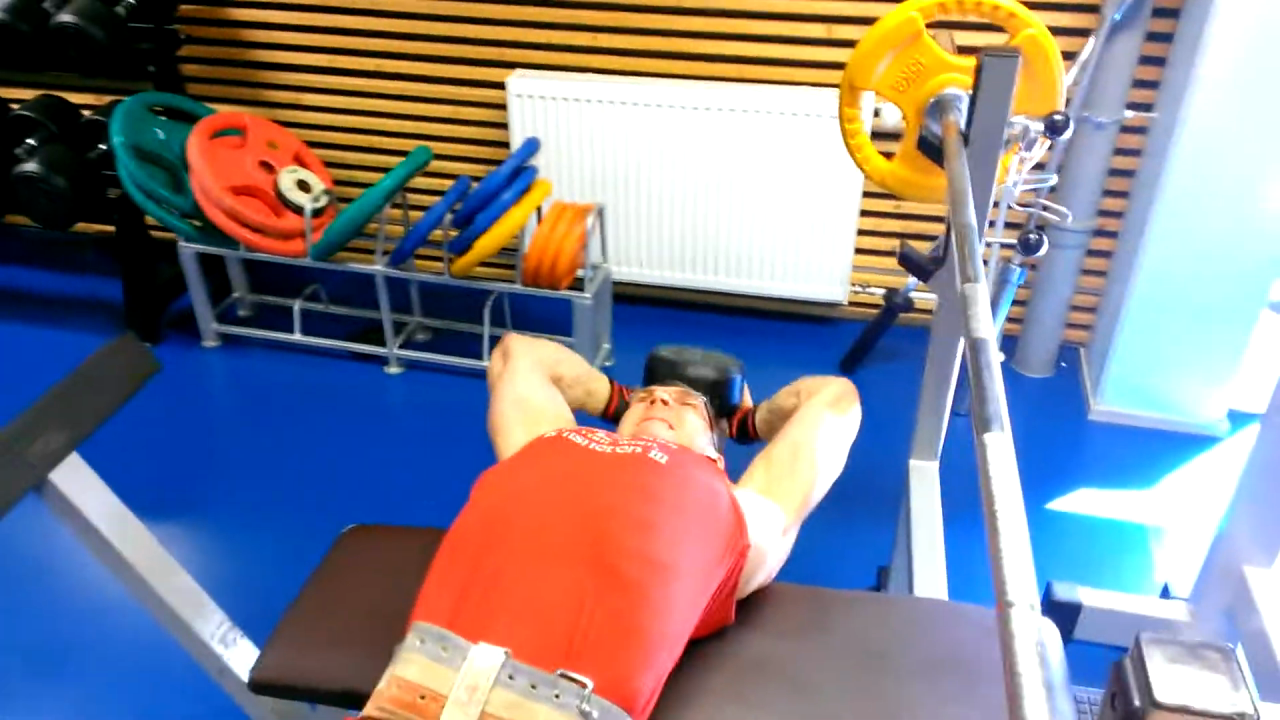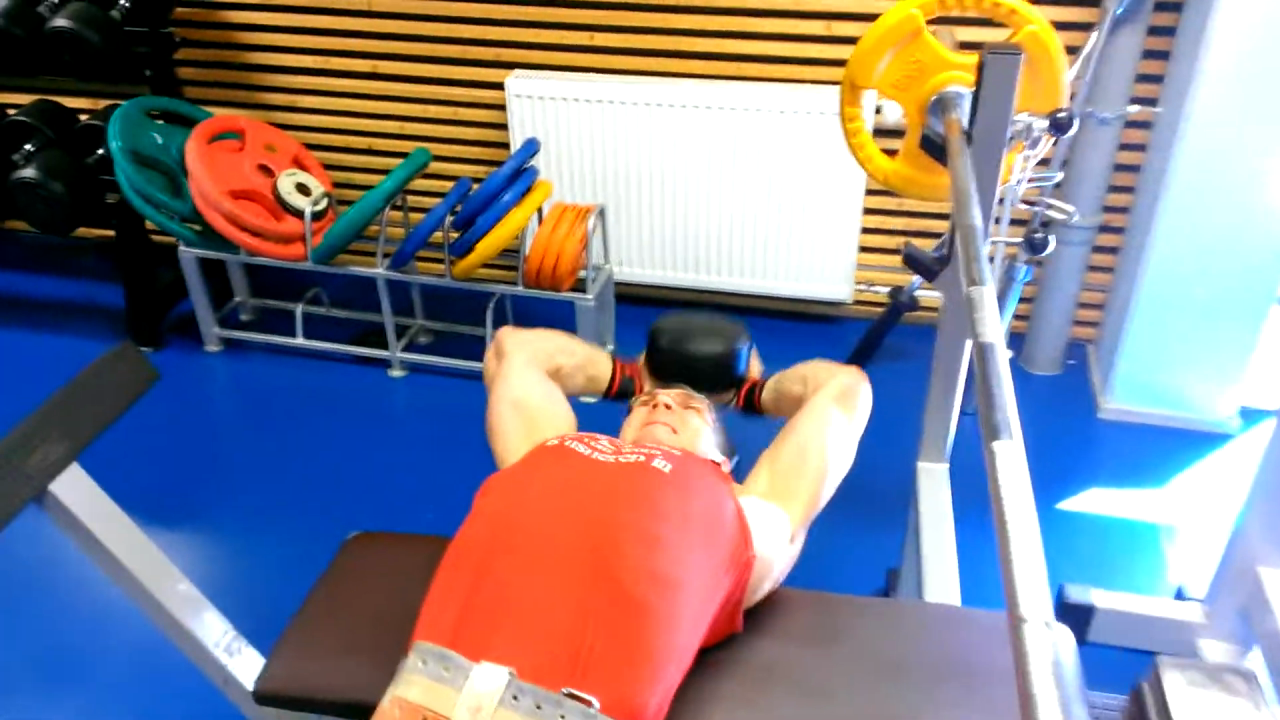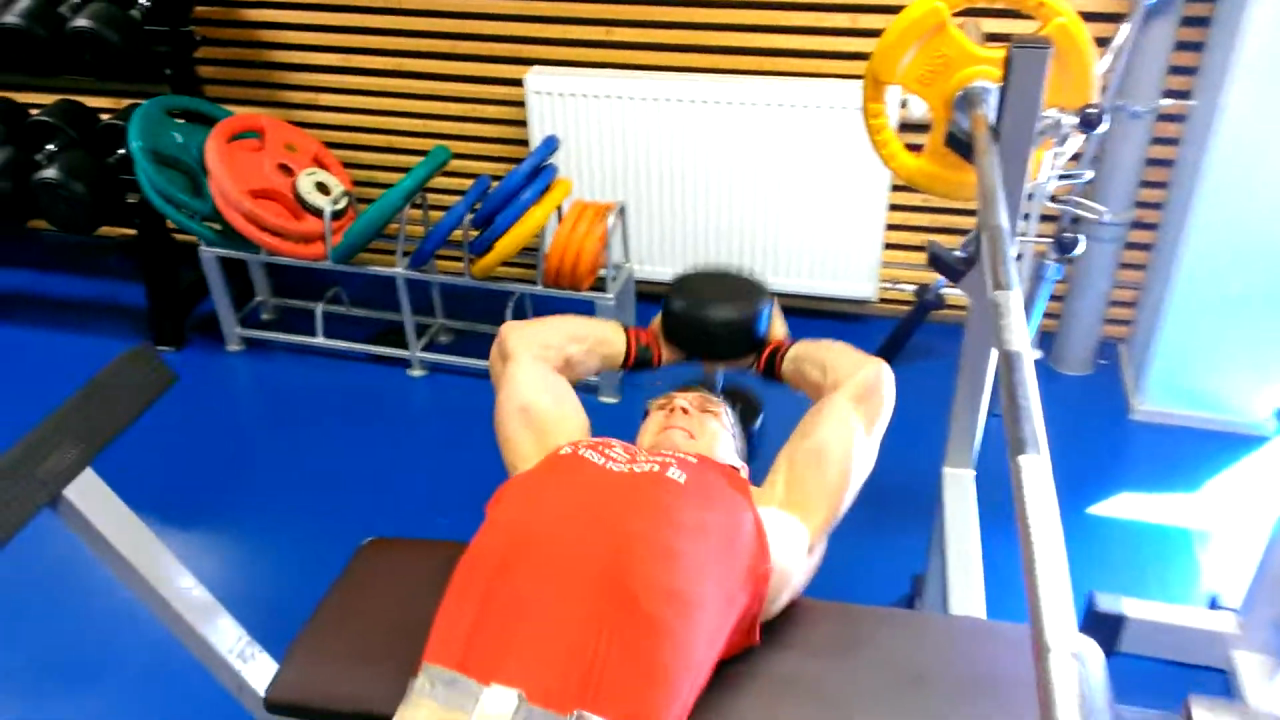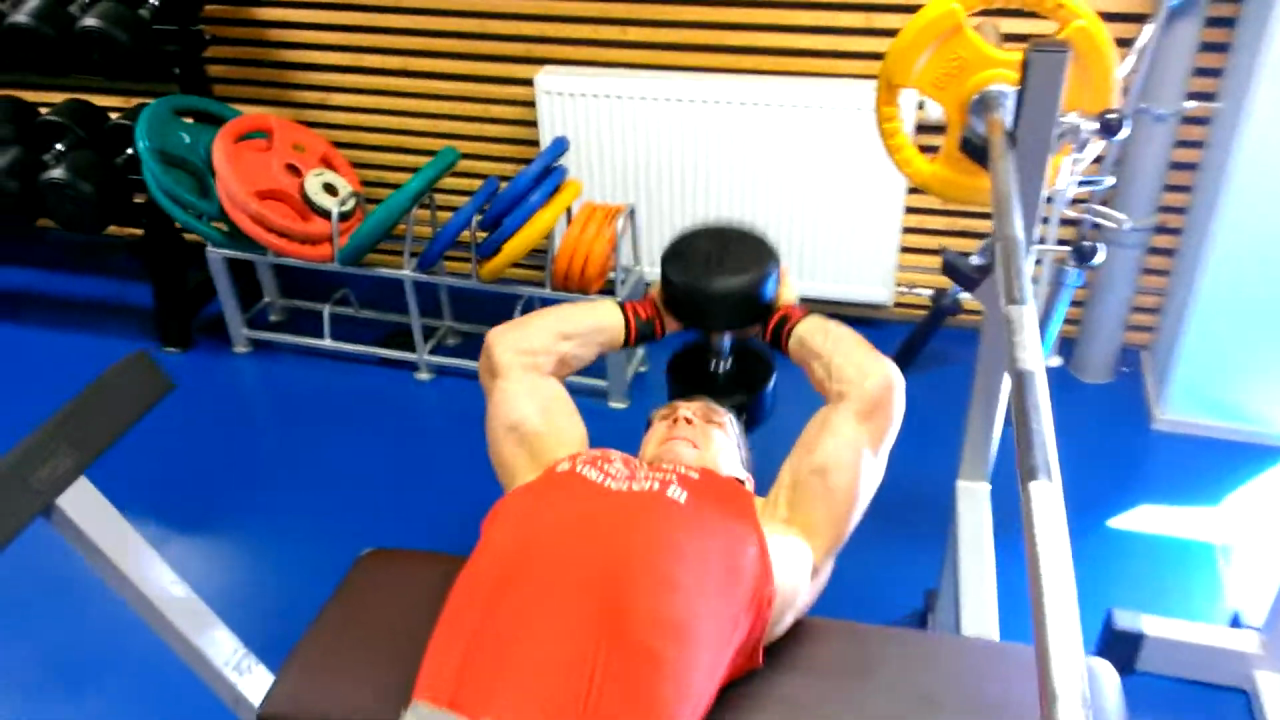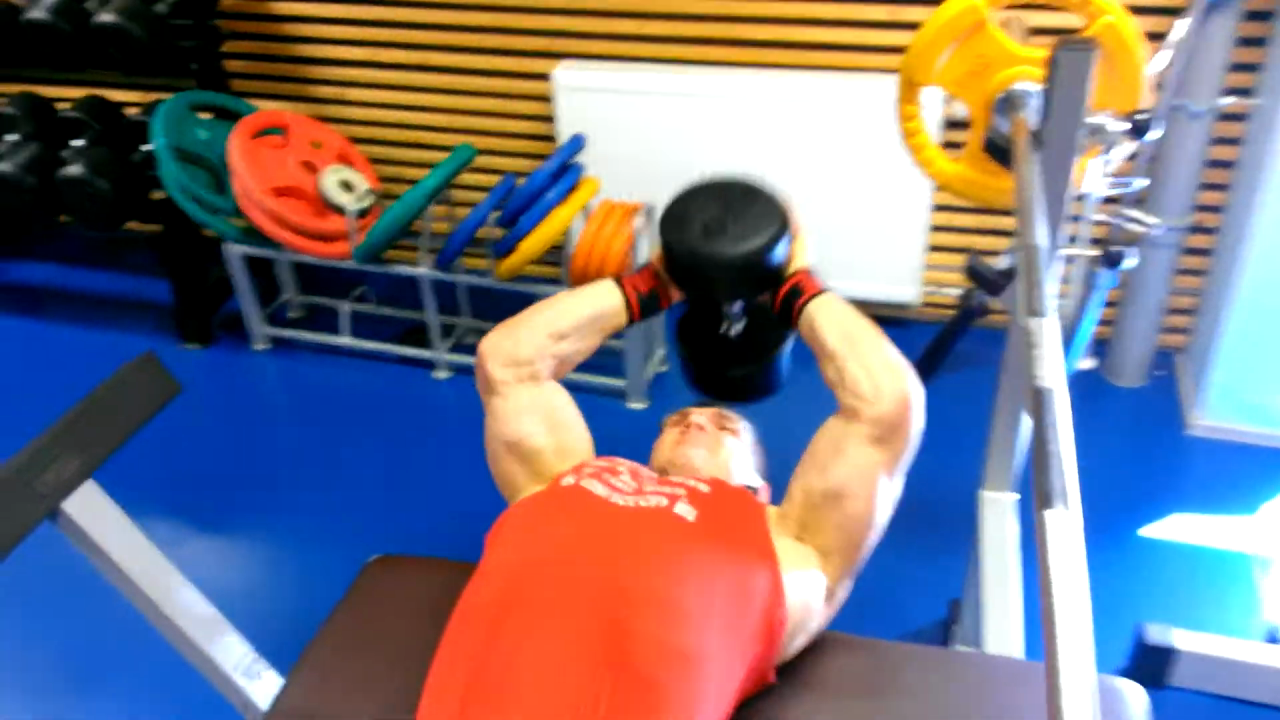
dt=0.1s
person 1, frame 1
left shoulder: (734, 510)
right shoulder: (546, 451)
left elbow: (836, 397)
right elbow: (516, 354)
left wrist: (748, 419)
right wrist: (618, 399)
person 1, frame 2
left shoulder: (742, 514)
right shoulder: (547, 454)
left elbow: (844, 389)
right elbow: (512, 349)
left wrist: (753, 389)
right wrist: (630, 377)
person 1, frame 3
left shoulder: (761, 522)
right shoulder: (567, 457)
left elbow: (865, 383)
right elbow: (520, 346)
left wrist: (777, 353)
right wrist: (648, 345)
person 1, frame 4
left shoulder: (765, 532)
right shoulder: (557, 475)
left elbow: (874, 391)
right elbow: (509, 352)
left wrist: (784, 319)
right wrist: (649, 313)
person 1, frame 5
left shoulder: (778, 552)
right shoulder: (571, 483)
left elbow: (890, 404)
right elbow: (507, 359)
left wrist: (798, 286)
right wrist: (654, 281)
